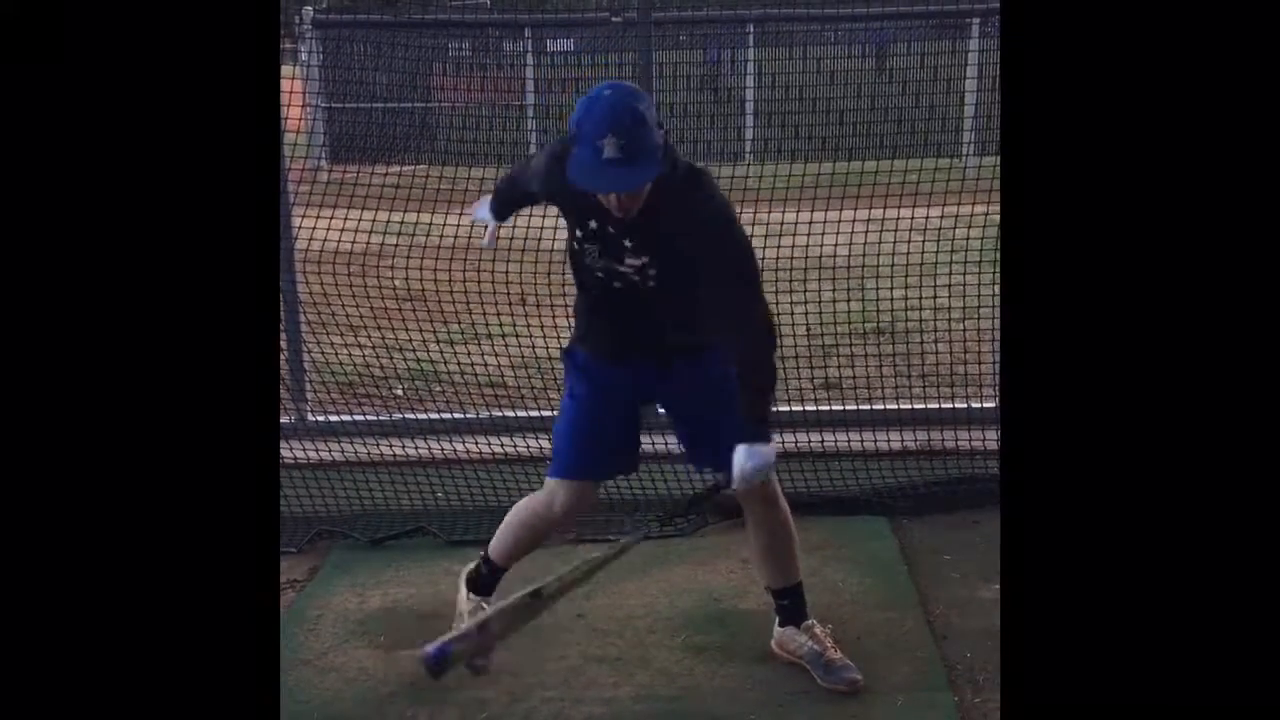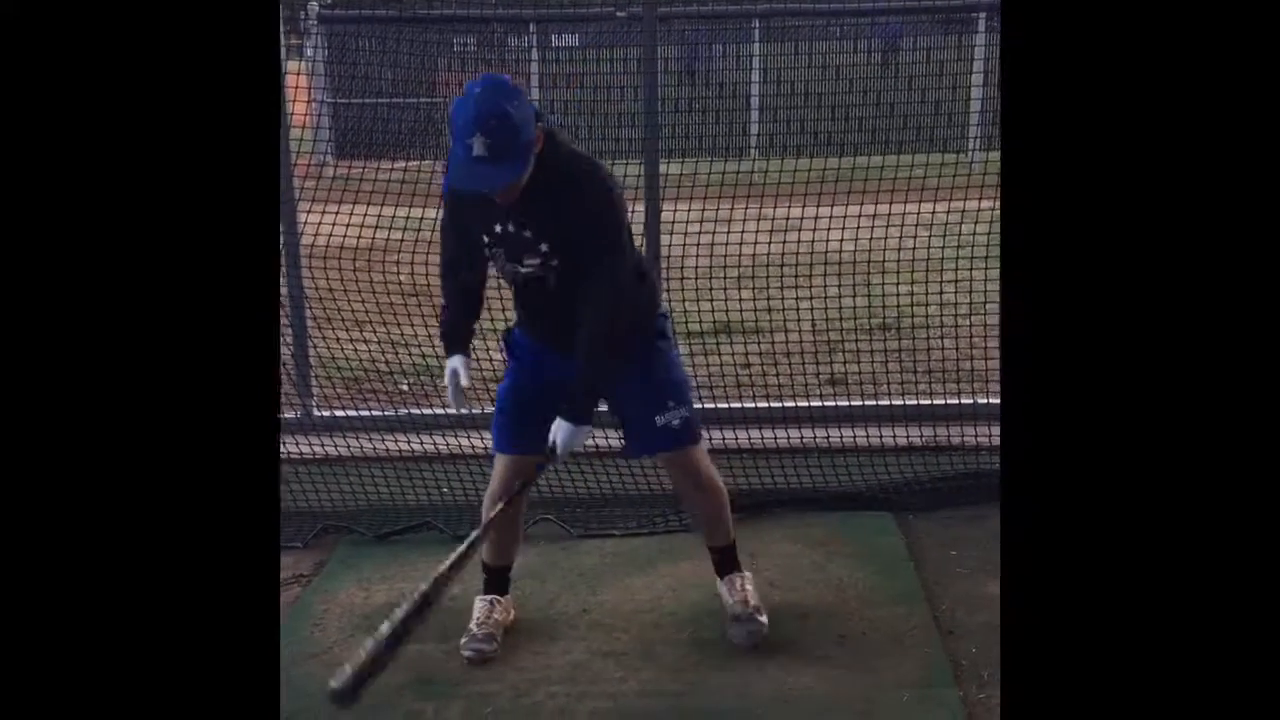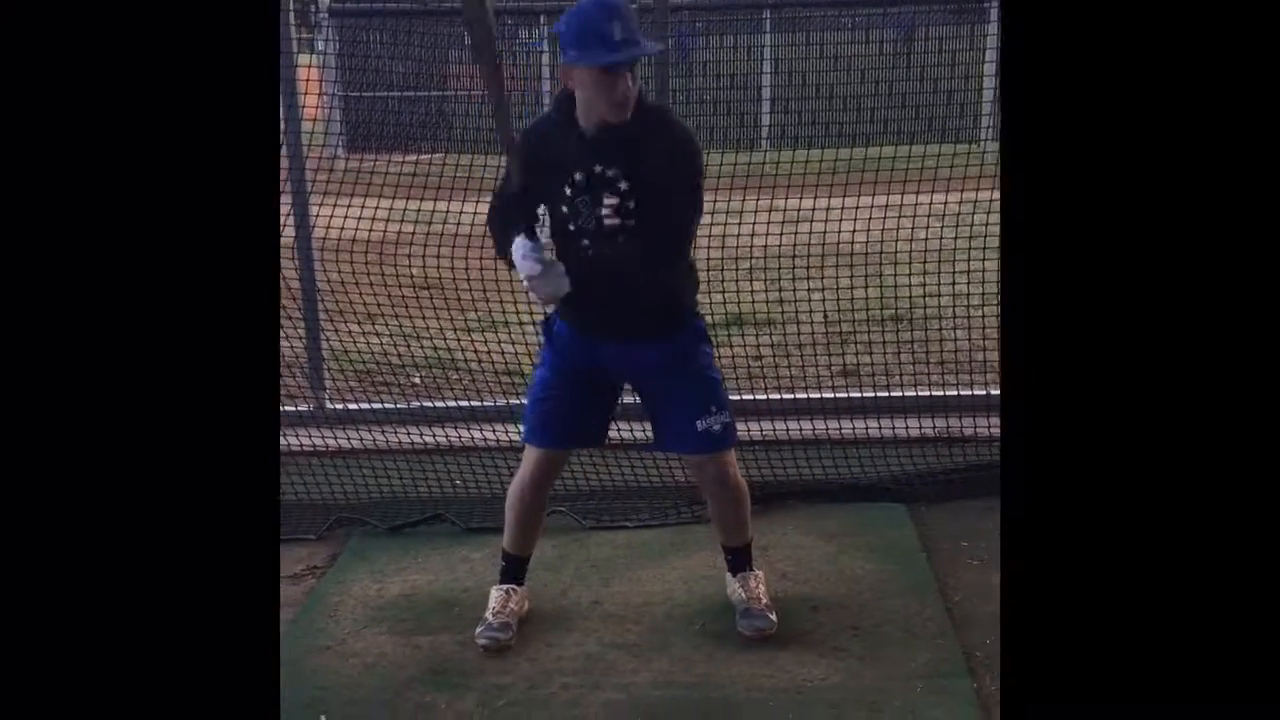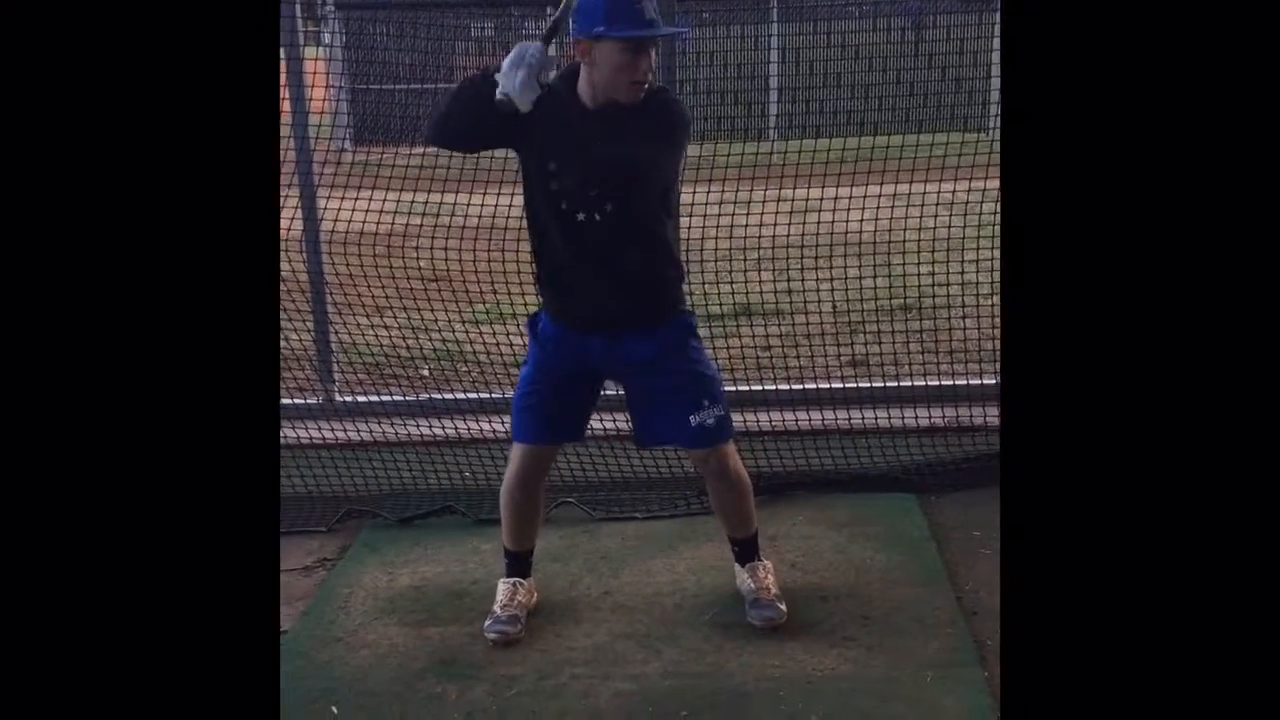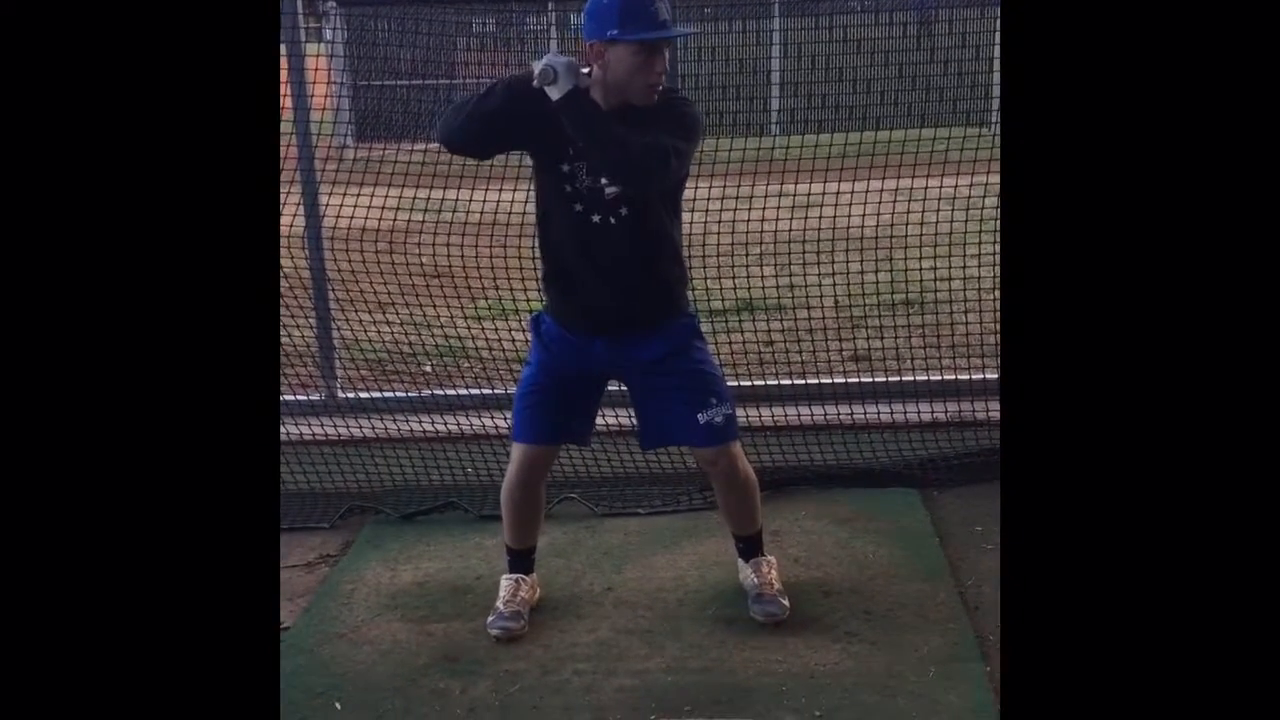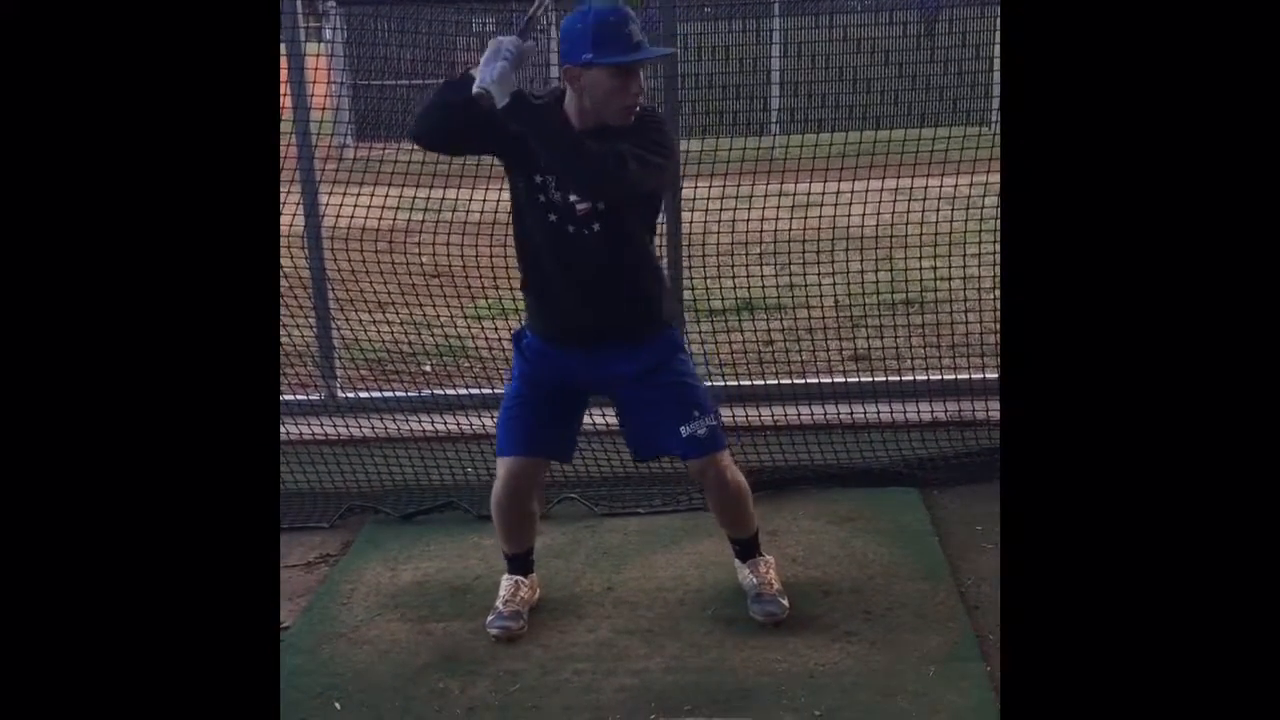
dt=0.5s
person 1, frame 1
left shoulder: (700, 204)
right shoulder: (565, 166)
left elbow: (746, 317)
right elbow: (529, 175)
left wrist: (756, 429)
right wrist: (495, 206)
left hip: (694, 355)
right hip: (603, 356)
left knee: (759, 484)
right knee: (566, 498)
left ankle: (794, 626)
right ankle: (478, 586)
person 1, frame 2
left shoulder: (588, 188)
right shoulder: (466, 187)
left elbow: (609, 303)
right elbow: (461, 265)
left wrist: (579, 408)
right wrist: (457, 347)
left hip: (626, 332)
right hip: (540, 339)
left knee: (688, 462)
right knee: (509, 474)
left ankle: (731, 579)
right ankle: (493, 597)
person 1, frame 3
left shoulder: (671, 143)
right shoulder: (542, 141)
left elbow: (668, 254)
right elbow: (505, 219)
left wrist: (575, 274)
right wrist: (519, 244)
left hip: (666, 331)
right hip: (579, 331)
left knee: (715, 463)
right knee: (537, 463)
left ankle: (742, 575)
right ankle: (510, 587)
person 1, frame 4
left shoulder: (663, 115)
right shoulder: (542, 101)
left elbow: (614, 174)
right elbow: (442, 130)
left wrist: (531, 111)
right wrist: (497, 79)
left hip: (653, 325)
right hip: (565, 324)
left knee: (715, 453)
right knee: (527, 458)
left ankle: (751, 565)
right ankle: (517, 579)
person 1, frame 5
left shoulder: (675, 116)
right shoulder: (547, 112)
left elbow: (644, 172)
right elbow: (455, 134)
left wrist: (570, 101)
right wrist: (530, 84)
left hip: (658, 326)
right hip: (569, 326)
left knee: (722, 453)
right knee: (527, 459)
left ankle: (754, 561)
right ankle: (519, 576)
person 1, frame 6
left shoulder: (650, 135)
right shoulder: (526, 121)
left elbow: (602, 178)
right elbow: (429, 131)
left wrist: (512, 103)
right wrist: (479, 76)
left hip: (641, 341)
right hip: (552, 342)
left knee: (713, 465)
right knee: (514, 475)
left ankle: (753, 562)
right ankle: (519, 576)
